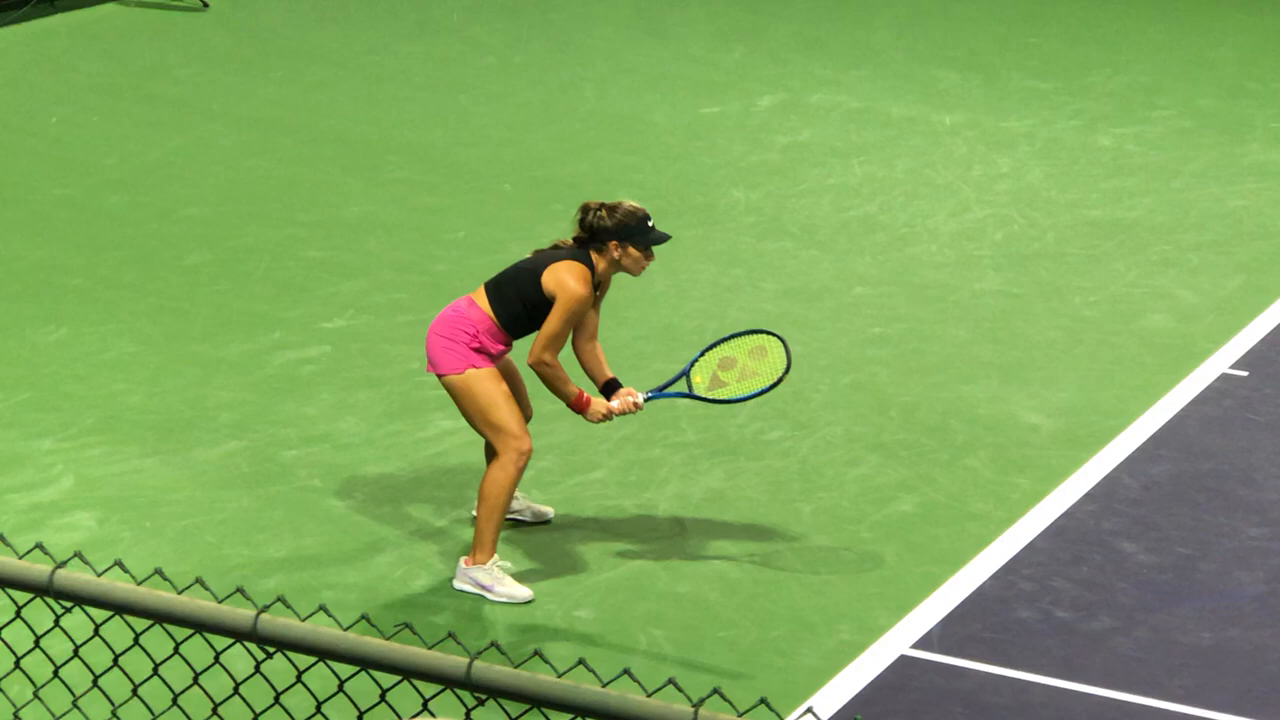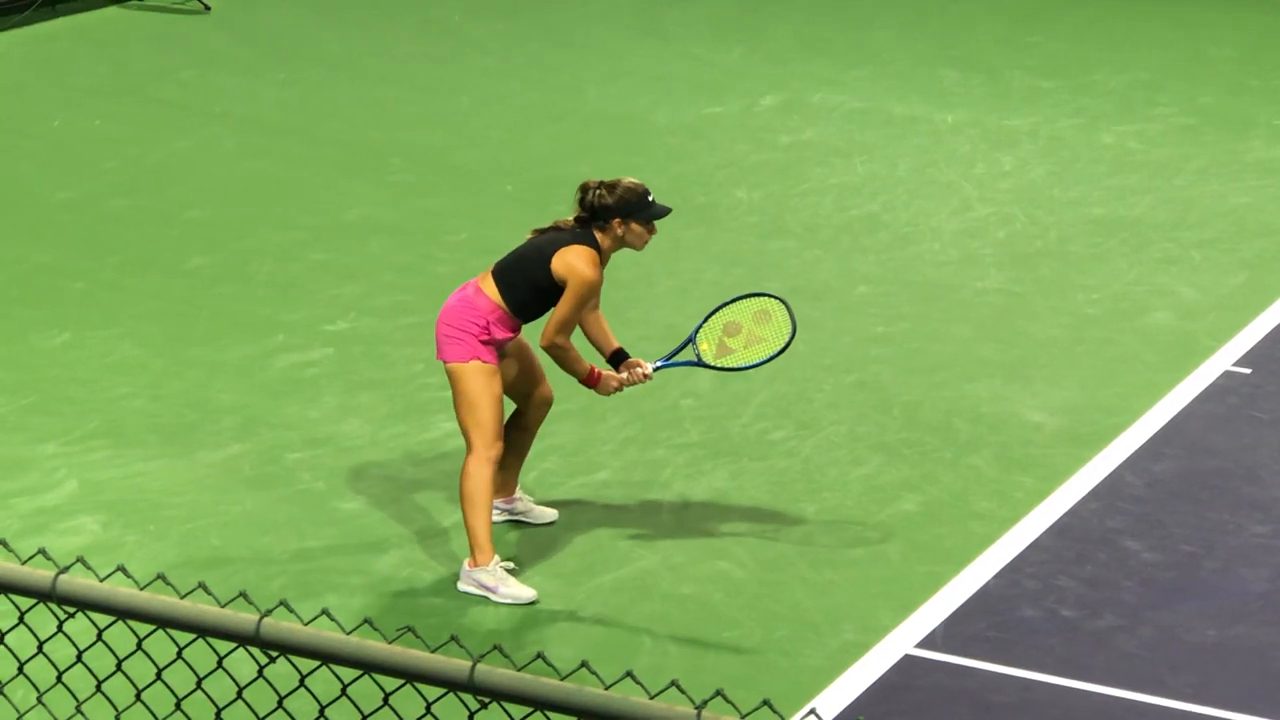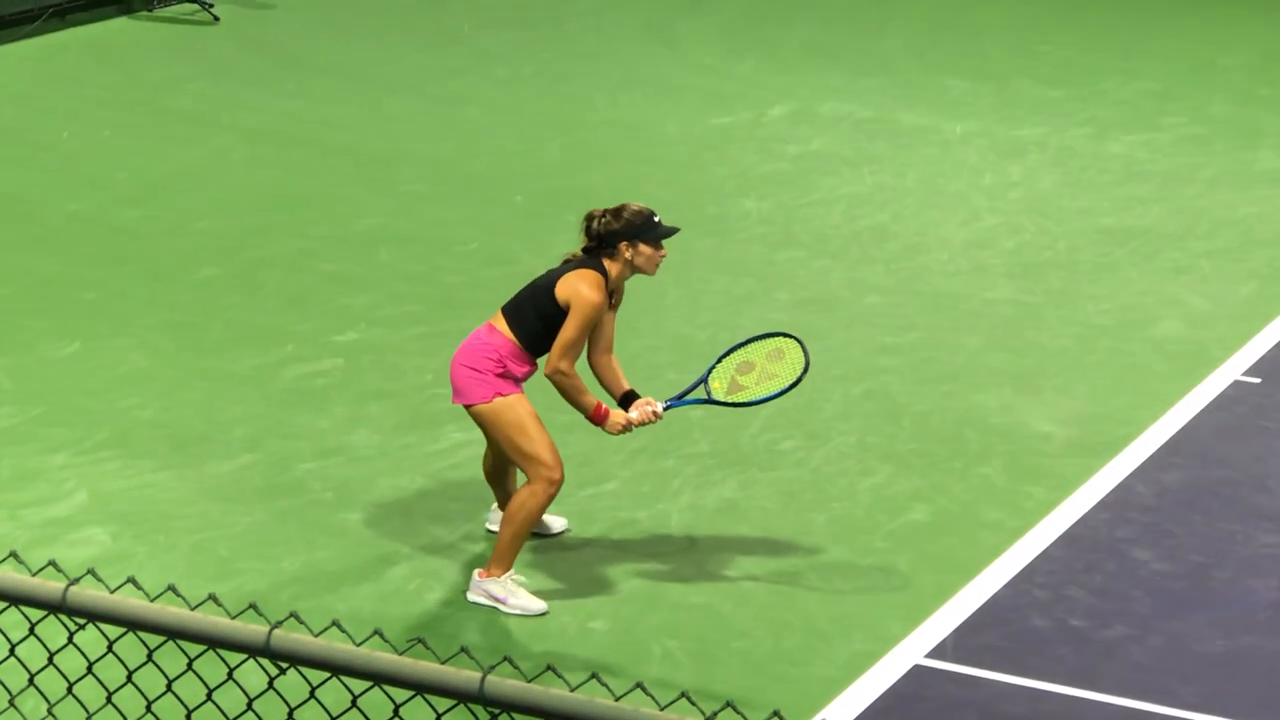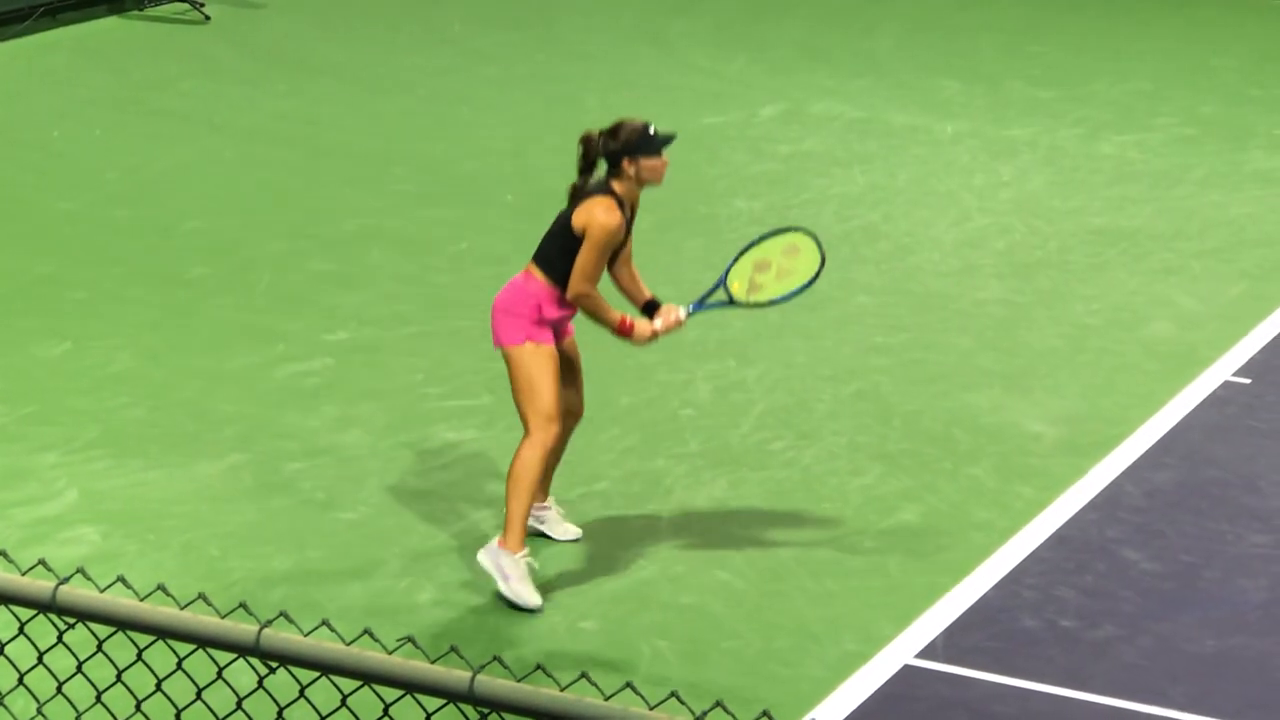
dt=0.7s
person 1, frame 1
left shoulder: (595, 271)
right shoulder: (575, 284)
left elbow: (586, 342)
right elbow: (541, 358)
left wrist: (612, 389)
right wrist: (582, 403)
left hip: (479, 339)
right hip: (459, 341)
left knee: (514, 419)
right knee: (516, 446)
left ankle: (497, 501)
right ankle: (476, 566)
person 1, frame 2
left shoulder: (590, 241)
right shoulder: (585, 266)
left elbow: (587, 311)
right elbow: (554, 340)
left wrist: (619, 359)
right wrist: (594, 378)
left hip: (492, 324)
right hip: (470, 329)
left knee: (538, 400)
right knee: (487, 446)
left ankle: (503, 497)
right ankle: (480, 567)
person 1, frame 3
left shoulder: (610, 284)
right shoulder: (590, 291)
left elbow: (600, 355)
right elbow: (559, 368)
left wrist: (630, 400)
right wrist: (601, 415)
left hip: (498, 364)
right hip: (485, 369)
left knee: (510, 443)
right knee: (547, 474)
left ankle: (506, 513)
right ankle: (491, 579)
person 1, frame 4
left shoulder: (624, 197)
right shoulder: (605, 214)
left elbow: (620, 265)
right elbow: (581, 290)
left wrist: (653, 310)
right wrist: (628, 327)
left hip: (549, 312)
right hip: (524, 312)
left knee: (571, 411)
right knee: (545, 430)
left ankle: (537, 505)
right ankle: (507, 550)
